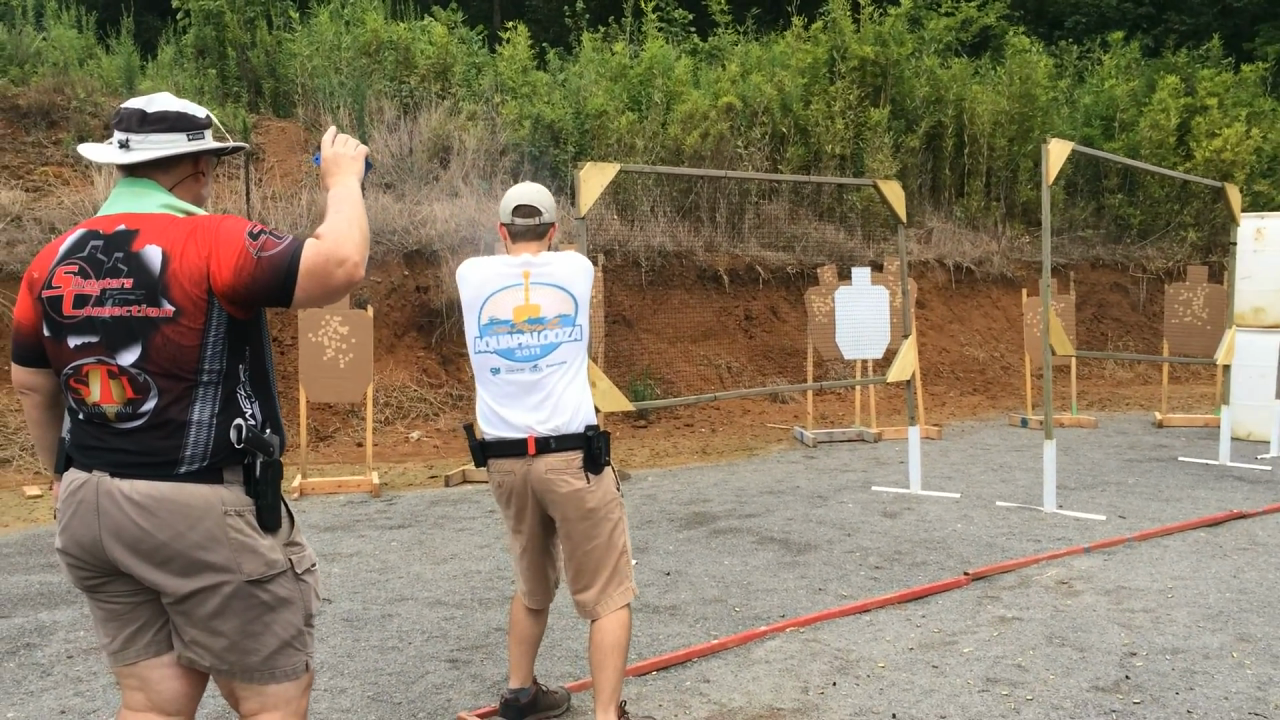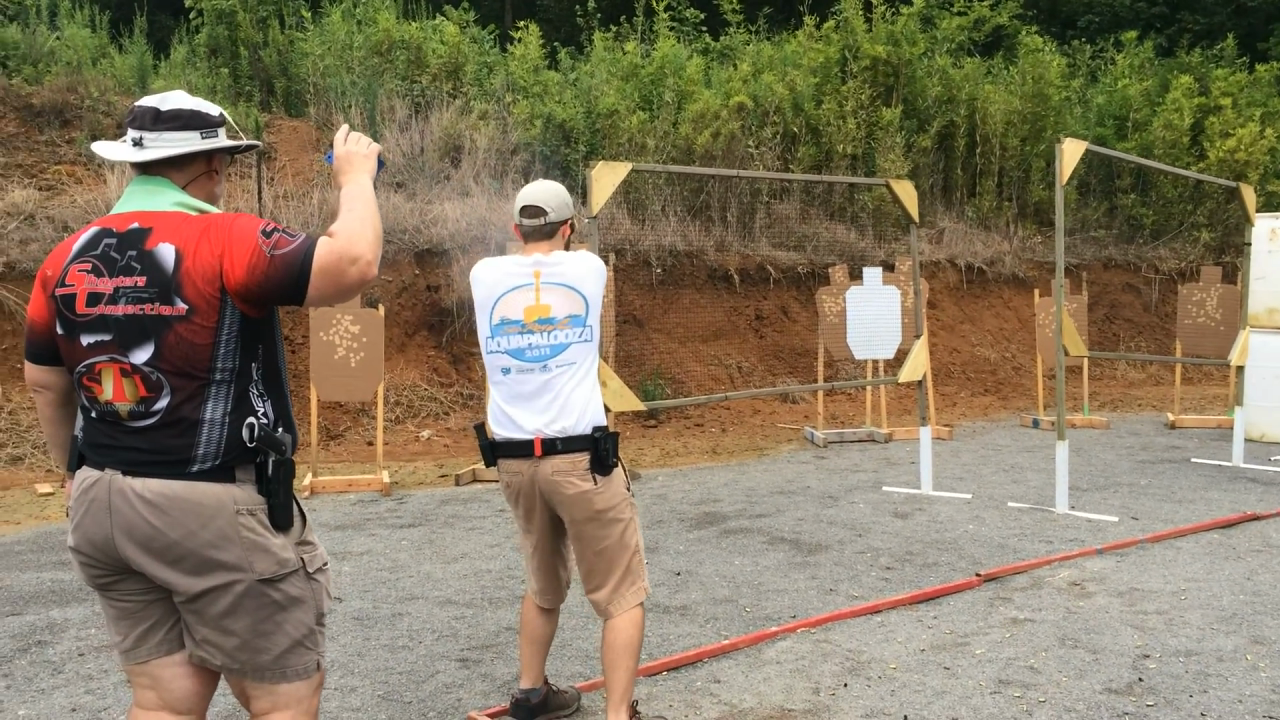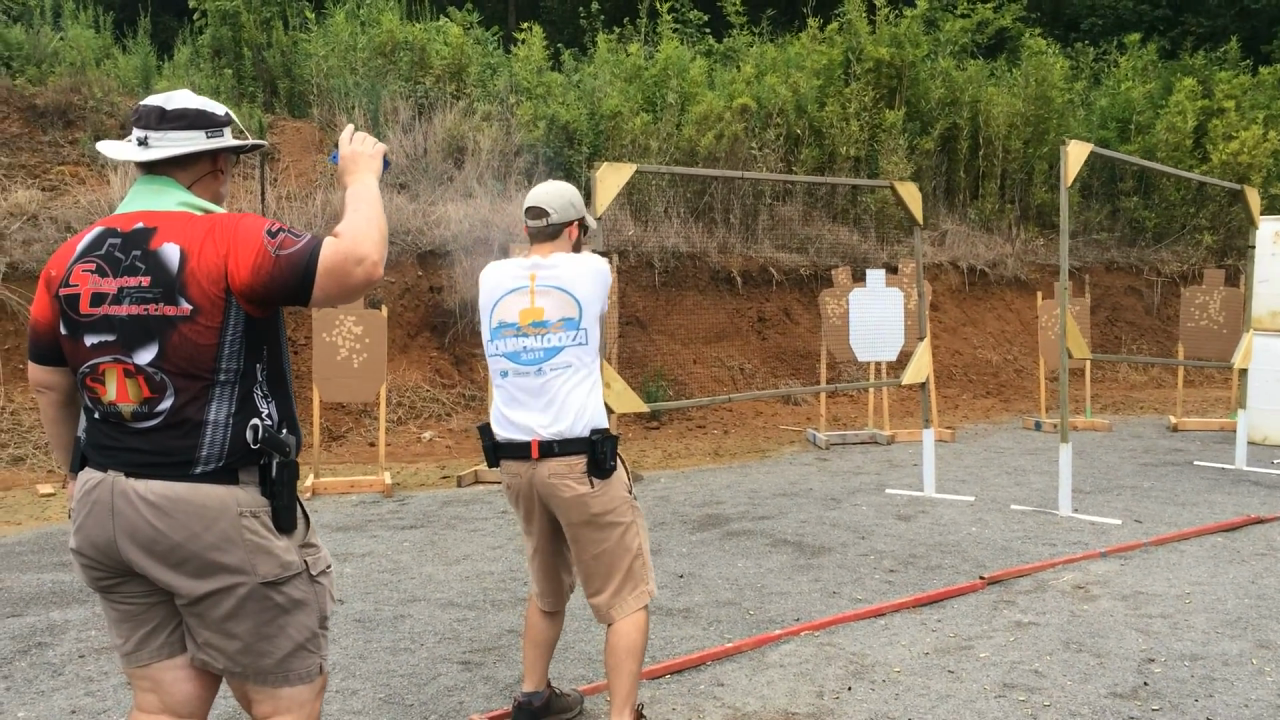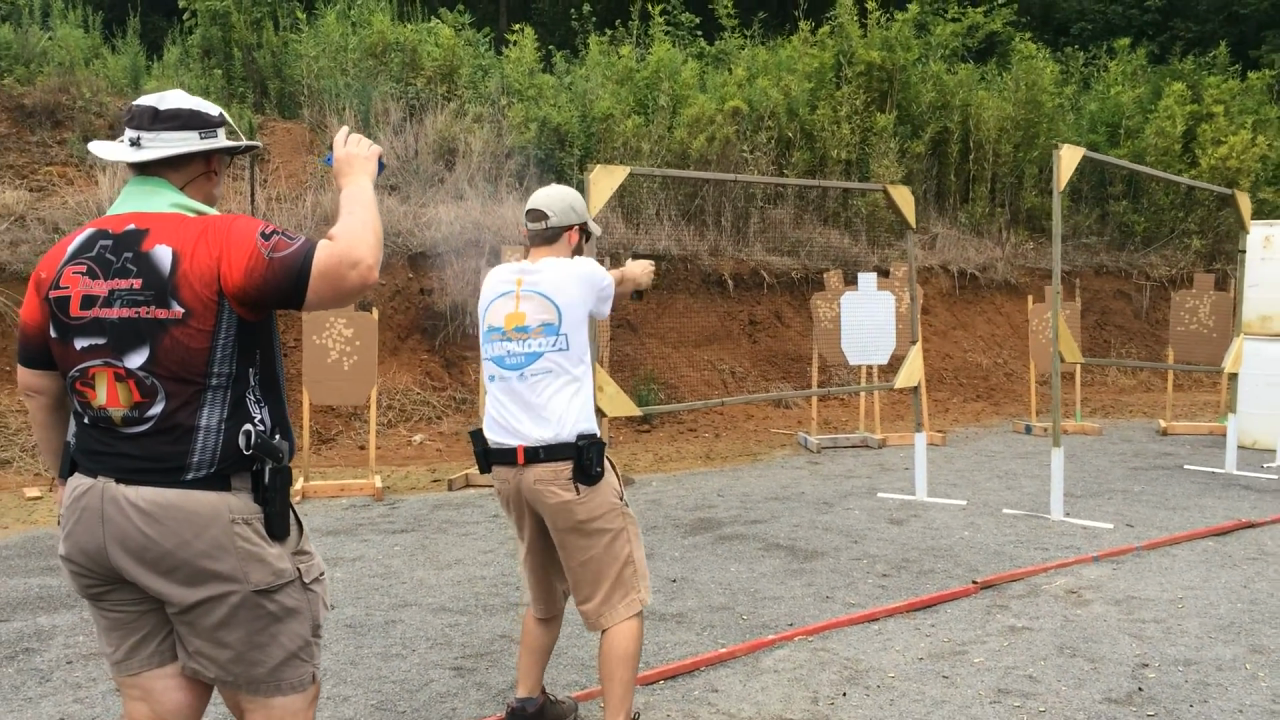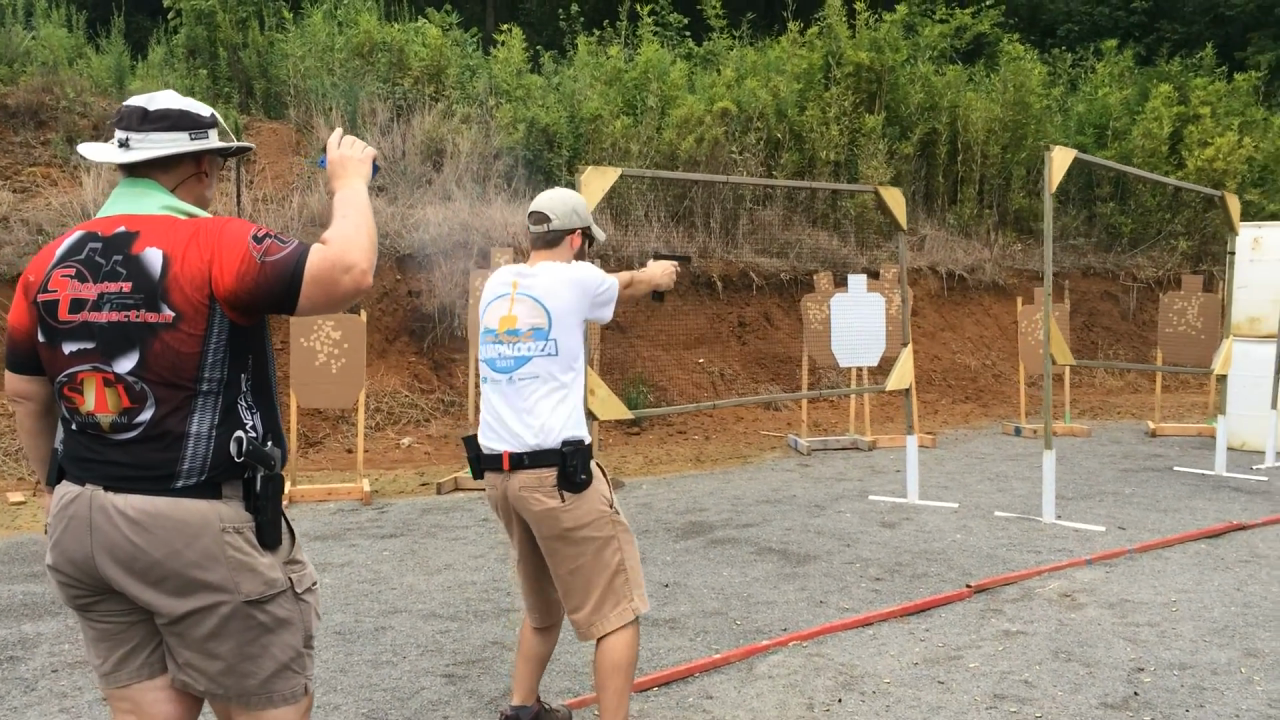
dt=0.1s
person 1, frame 1
left shoulder: (54, 259)
right shoulder: (215, 242)
left elbow: (31, 386)
right elbow: (341, 265)
left wrist: (70, 479)
right wrist: (343, 179)
left hip: (91, 509)
right hip: (203, 510)
person 1, frame 2
left shoulder: (67, 257)
right shoulder: (228, 240)
left elbow: (45, 384)
right elbow: (354, 264)
left wrist: (83, 477)
right wrist: (355, 176)
left hip: (103, 507)
right hip: (216, 508)
person 1, frame 3
left shoulder: (71, 256)
right shoulder: (233, 240)
left elbow: (48, 385)
right elbow: (359, 264)
left wrist: (86, 480)
right wrist: (360, 177)
left hip: (104, 509)
right hip: (217, 510)
person 1, frame 4
left shoulder: (61, 258)
right shoulder: (227, 243)
left elbow: (37, 389)
right elbow: (355, 268)
left wrist: (77, 487)
right wrist: (356, 179)
left hip: (95, 517)
right hip: (209, 517)
person 1, frame 5
left shoulder: (51, 261)
right shoulder: (217, 246)
right elbow: (348, 271)
left wrist: (64, 491)
right wrist: (350, 182)
left hip: (80, 523)
right hip: (198, 525)
person 2, frame 1
left shoulder: (471, 275)
right shoulder: (576, 267)
left hip: (505, 461)
right hip: (570, 456)
left knee: (533, 584)
right knee: (609, 594)
person 2, frame 2
left shoulder: (486, 275)
right shoulder: (588, 268)
left hip: (515, 461)
right hip: (580, 457)
left knee: (544, 583)
right knee: (622, 592)
person 2, frame 3
left shoulder: (493, 277)
right shoulder: (589, 270)
left hip: (517, 462)
right hip: (580, 459)
left knee: (550, 588)
right knee: (627, 595)
person 2, frame 4
left shoulder: (495, 281)
right shoulder: (582, 275)
right elbow: (621, 284)
left wrist: (617, 275)
right wrist: (635, 273)
left hip: (508, 467)
right hip: (569, 466)
left knee: (545, 595)
right knee: (621, 601)
person 2, frame 5
left shoulder: (498, 282)
right shoulder: (574, 279)
right elbow: (626, 288)
left wrist: (634, 276)
right wrist: (655, 276)
left hip: (500, 473)
right hip: (557, 472)
left knee: (545, 607)
right knee: (617, 610)
